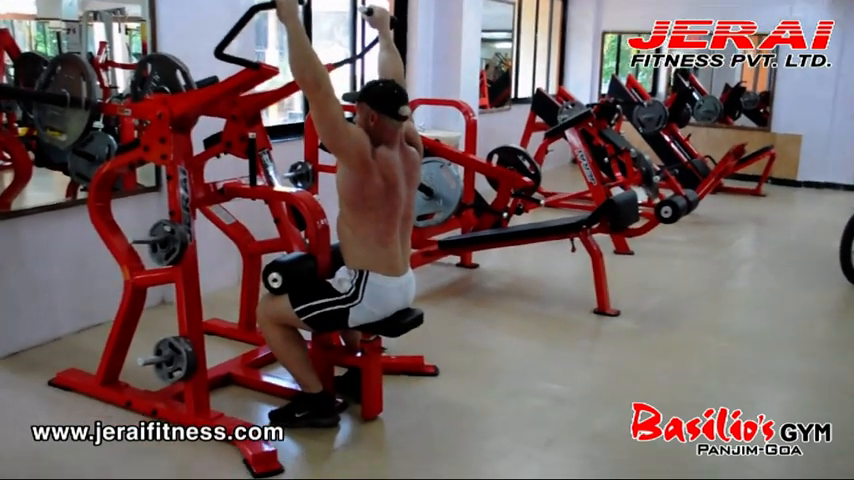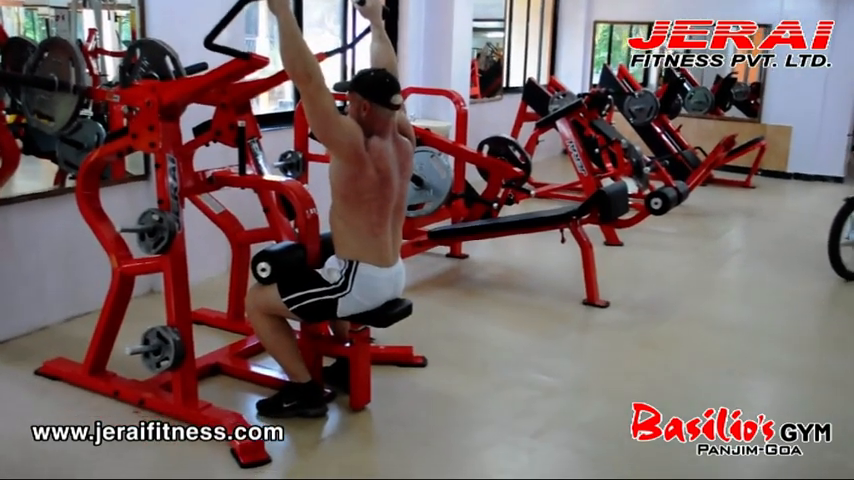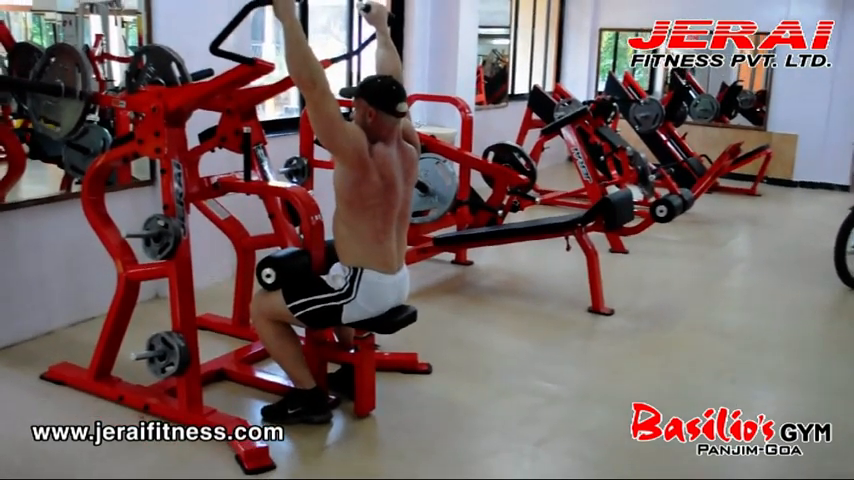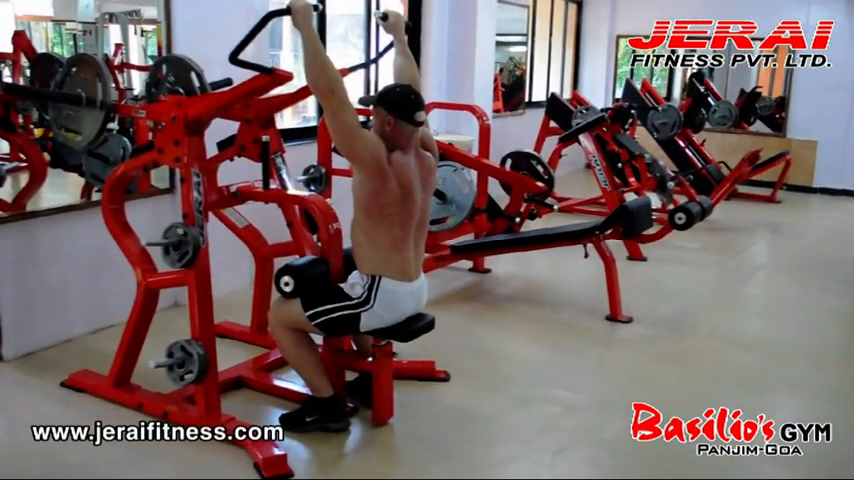
dt=0.5s
person 1, frame 1
left shoulder: (362, 155)
right shoulder: (410, 149)
left elbow: (317, 88)
right elbow: (394, 90)
left hip: (373, 292)
right hip: (403, 285)
left knee: (268, 312)
right knee: (333, 285)
left ankle: (317, 401)
right ankle: (362, 373)
person 1, frame 2
left shoulder: (354, 145)
right shoulder: (404, 139)
left elbow: (308, 80)
right elbow: (386, 80)
left hip: (363, 282)
right hip: (393, 275)
left knee: (257, 301)
right knee: (317, 276)
left ankle: (306, 391)
right ankle: (349, 363)
person 1, frame 3
left shoulder: (360, 153)
right shoulder: (409, 146)
left elbow: (313, 87)
right elbow: (391, 87)
left hip: (368, 289)
right hip: (397, 283)
left knee: (261, 308)
right knee: (323, 282)
left ankle: (309, 397)
right ankle: (355, 370)
person 1, frame 4
left shoulder: (377, 162)
right shoulder: (427, 155)
left elbow: (331, 96)
right elbow: (409, 94)
right wrist: (398, 35)
left hip: (386, 298)
right hip: (415, 292)
left knee: (280, 316)
right knee: (344, 291)
left ankle: (327, 406)
right ankle: (371, 377)
